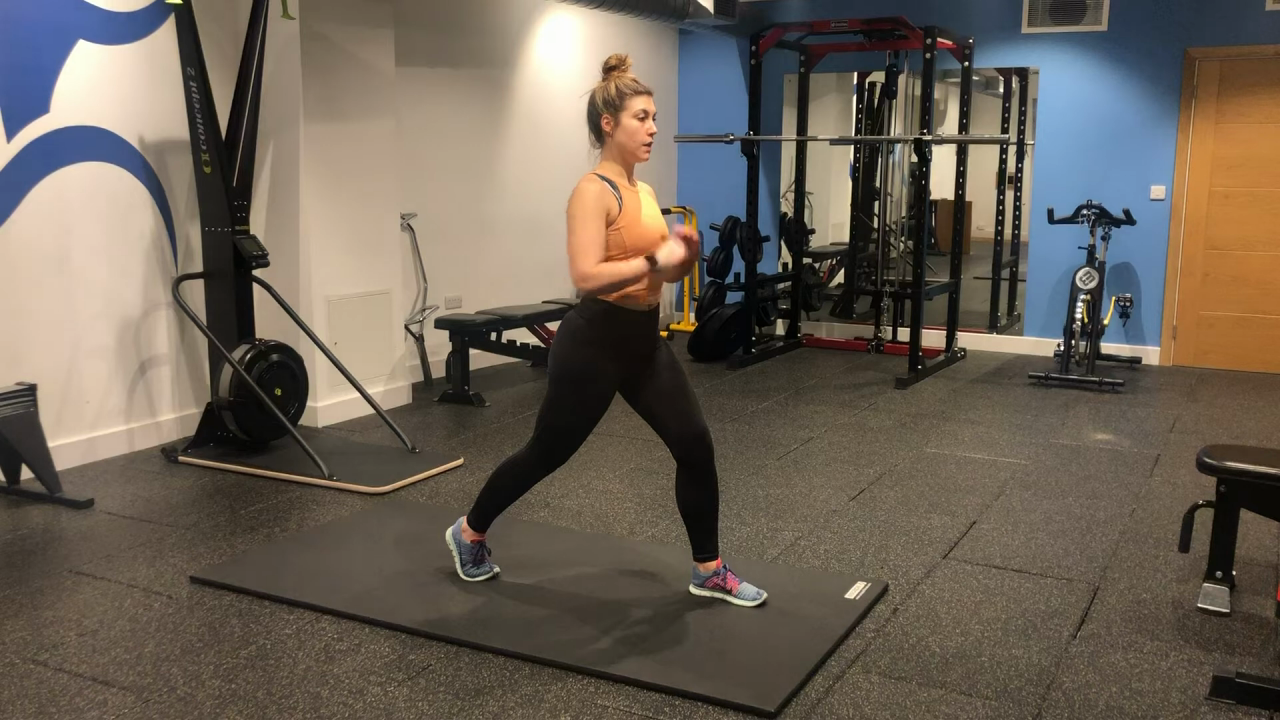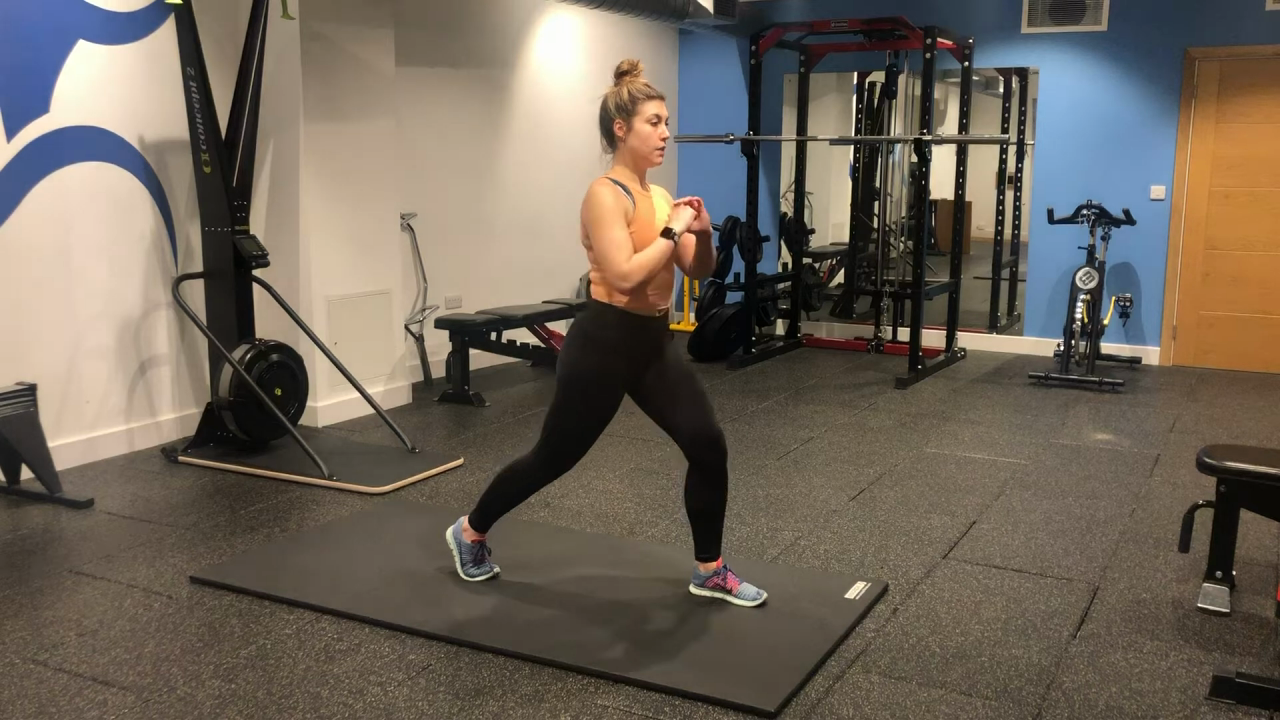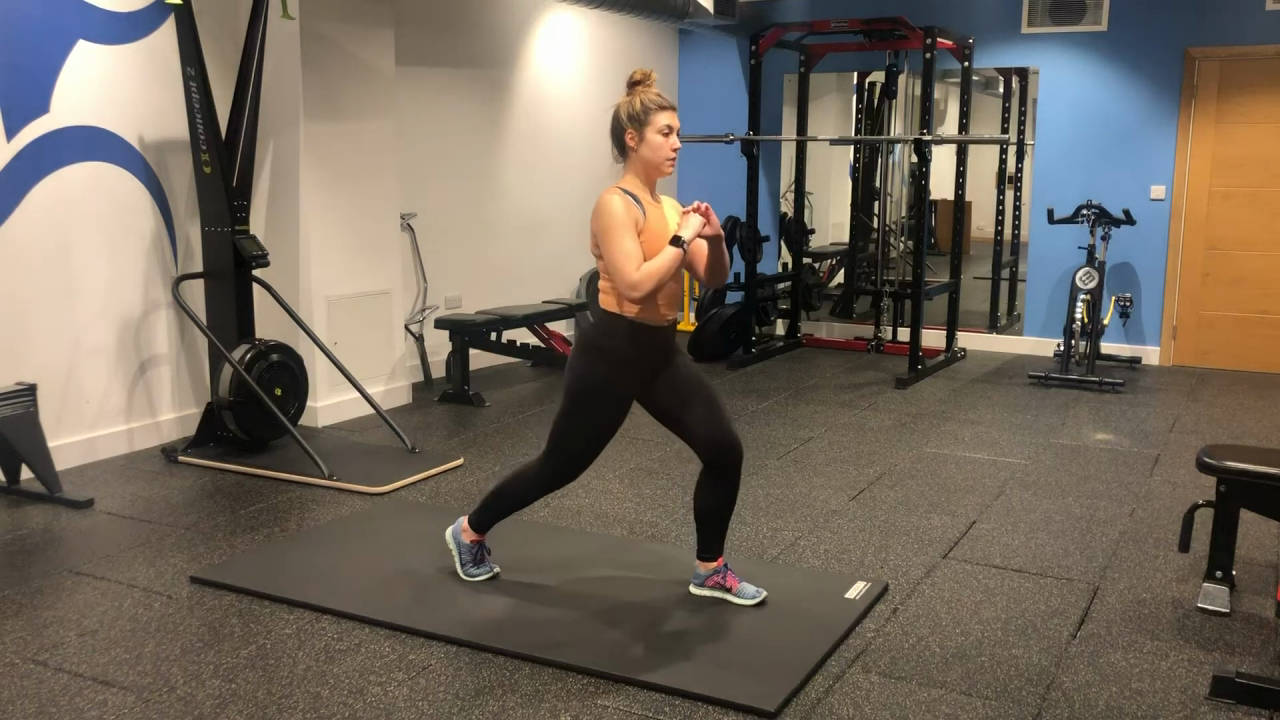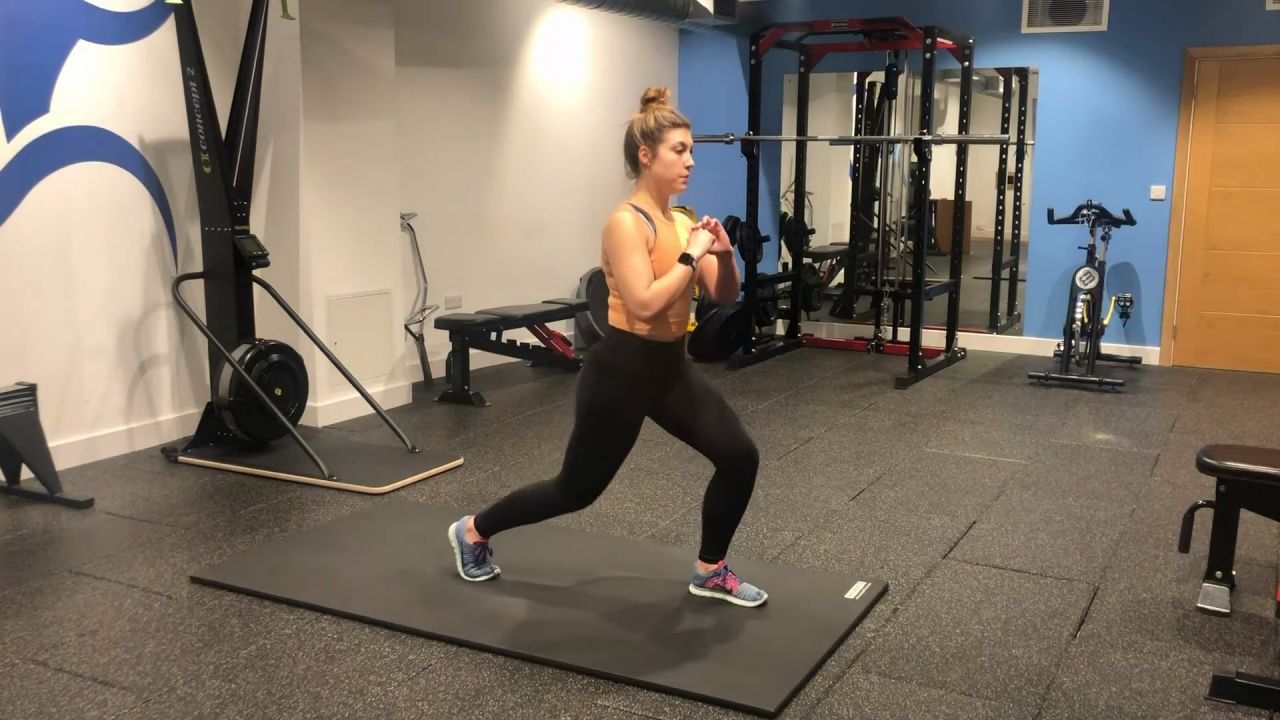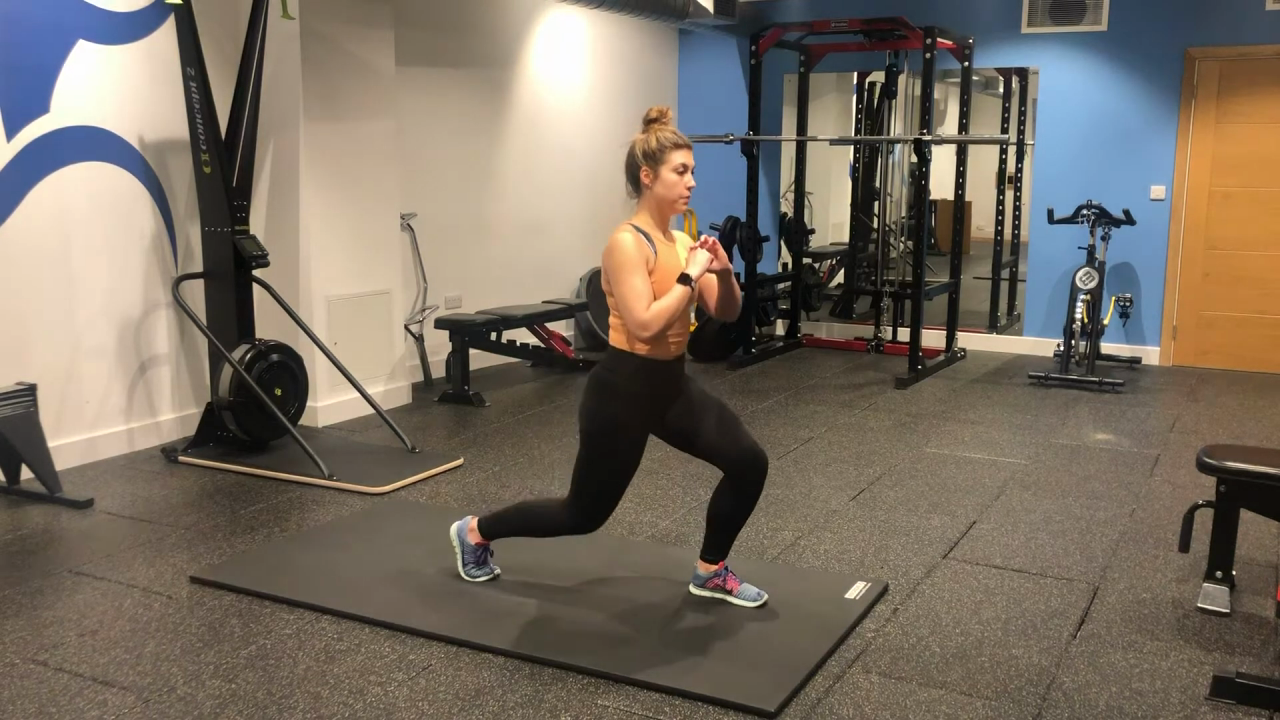
dt=0.3s
person 1, frame 1
left shoulder: (645, 193)
right shoulder: (593, 191)
left elbow: (650, 264)
right elbow: (587, 275)
left wrist: (683, 249)
right wrist: (657, 259)
left hip: (644, 339)
right hip: (594, 340)
left knee: (695, 446)
right knee: (547, 453)
left ankle: (709, 570)
right ankle: (469, 532)
person 1, frame 2
left shoulder: (659, 195)
right shoulder: (605, 195)
left elbow: (700, 271)
right elbow: (625, 275)
left wrist: (702, 232)
right wrist: (672, 231)
left hip: (653, 343)
right hip: (603, 343)
left knee: (708, 447)
right knee: (553, 458)
left ankle: (709, 571)
right ankle: (470, 532)
person 1, frame 3
left shoulder: (669, 207)
right shoulder: (615, 205)
left elbow: (714, 280)
right elbow: (635, 285)
left wrist: (714, 239)
right wrist: (683, 238)
left hip: (662, 352)
right hip: (611, 352)
left knee: (725, 450)
right knee: (560, 467)
left ankle: (710, 570)
right ankle: (469, 532)
person 1, frame 4
left shoulder: (680, 222)
right shoulder: (627, 222)
left elbow: (726, 296)
right elbow: (645, 304)
left wrist: (723, 253)
right wrist: (691, 256)
left hip: (670, 367)
right hip: (621, 369)
left knee: (740, 457)
right knee: (577, 488)
left ankle: (710, 572)
right ankle: (473, 531)
person 1, frame 5
left shoulder: (681, 241)
right shoulder: (627, 243)
left elbow: (727, 313)
right elbow: (644, 325)
left wrist: (722, 272)
right wrist: (690, 276)
left hip: (671, 384)
right hip: (623, 388)
left knee: (749, 462)
right knee: (585, 513)
left ankle: (710, 572)
right ankle: (475, 532)
